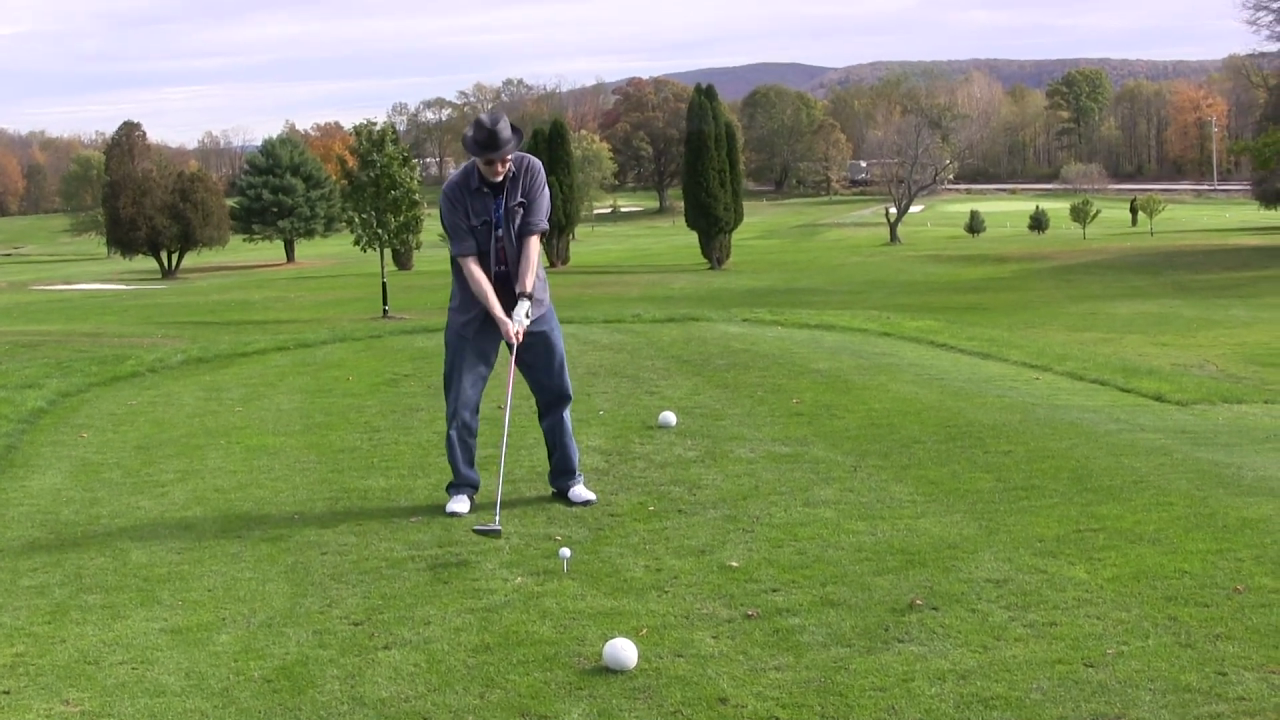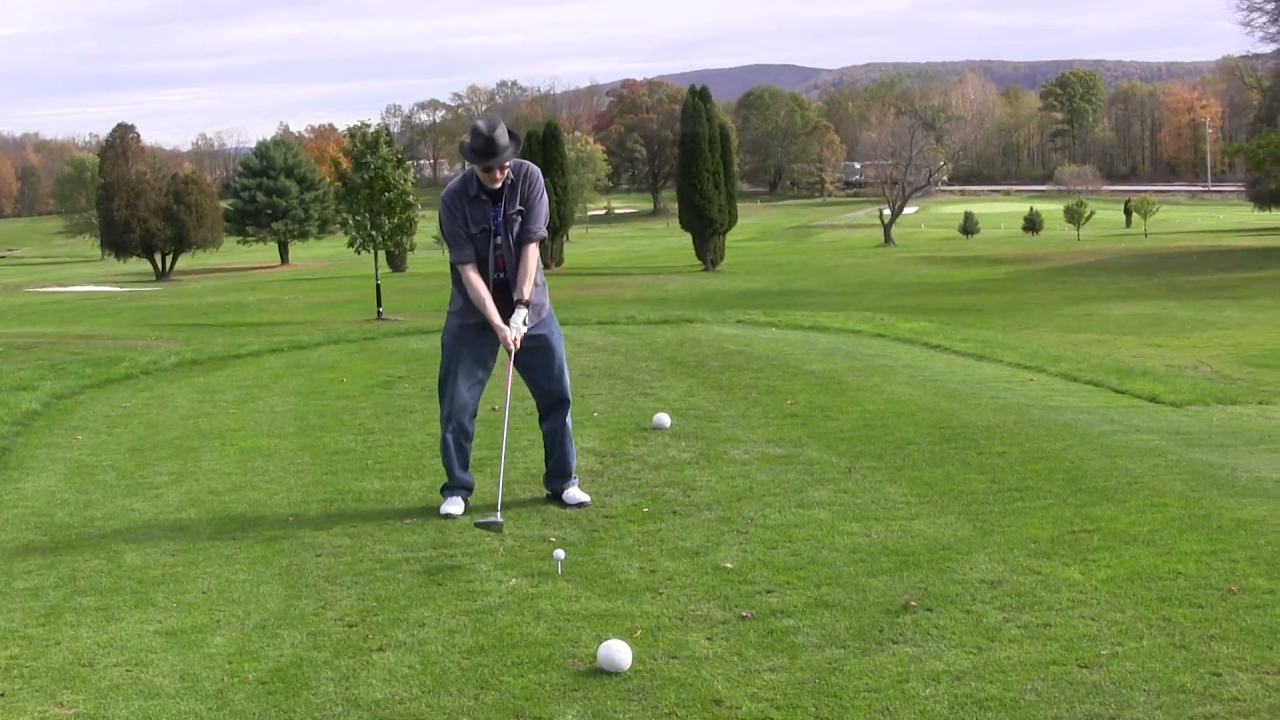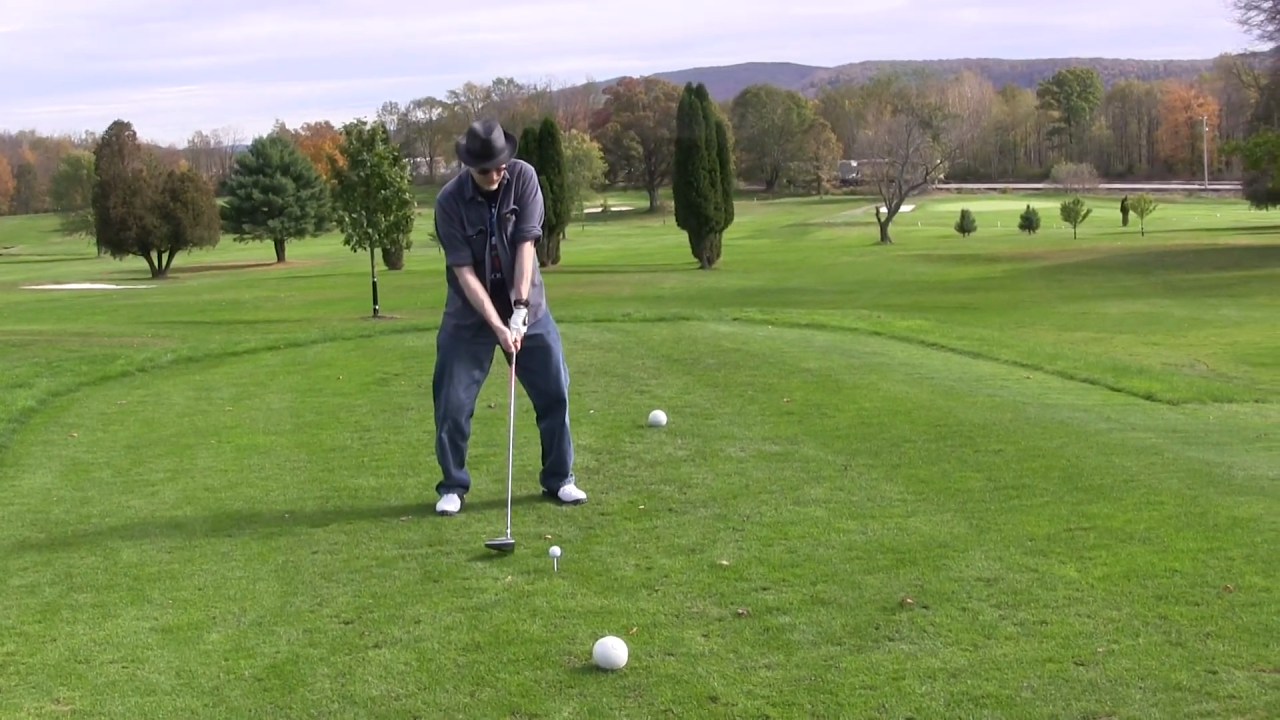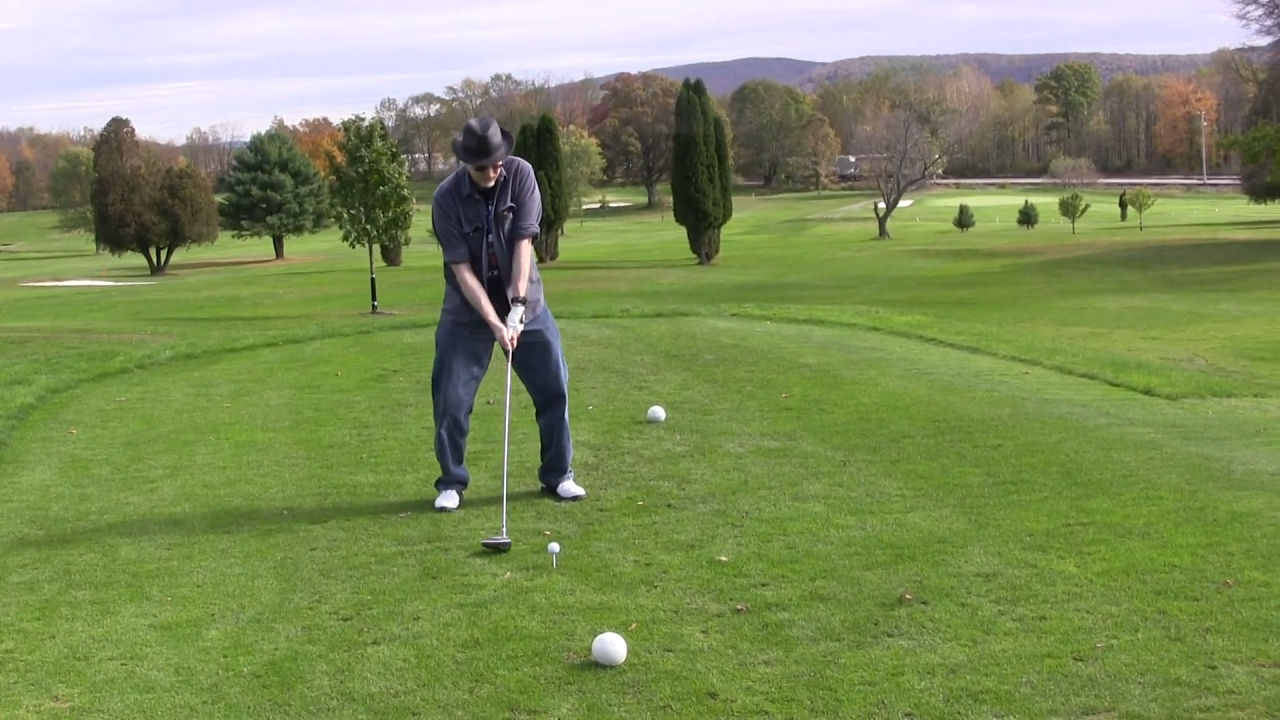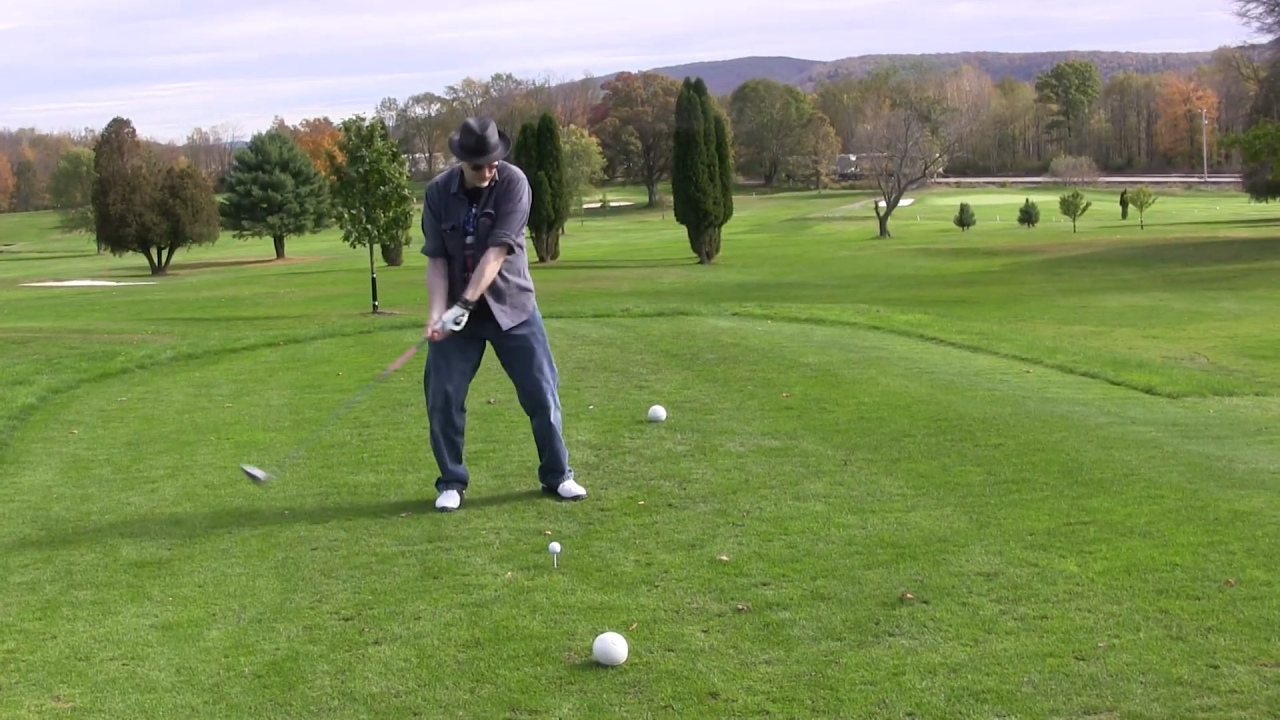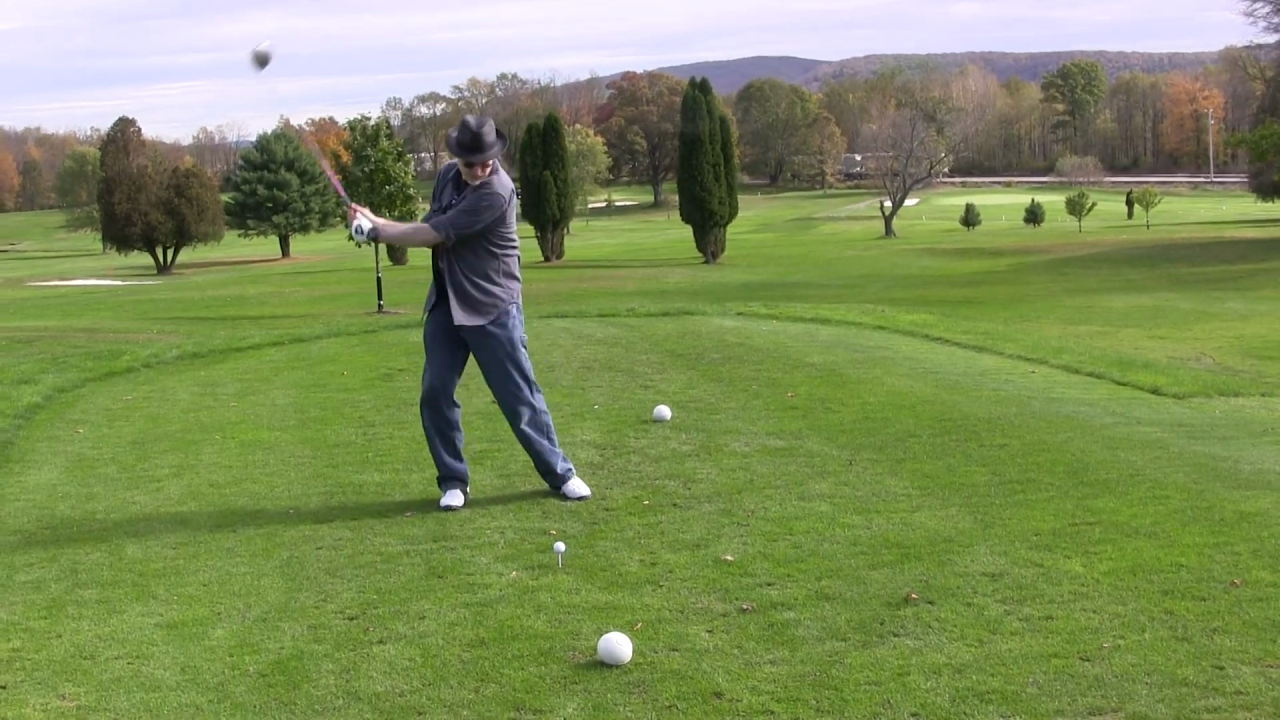
dt=0.3s
person 1, frame 1
left shoulder: (531, 170)
right shoulder: (455, 190)
left elbow: (532, 239)
right elbow: (468, 262)
left wrist: (523, 301)
right wrist: (499, 317)
left hip: (530, 301)
right hip: (475, 308)
left knee: (556, 391)
right knee: (461, 399)
left ankle: (566, 478)
right ankle: (462, 486)
person 1, frame 2
left shoulder: (529, 177)
right shoulder: (453, 198)
left elbow: (530, 246)
right elbow: (467, 269)
left wrist: (521, 308)
right wrist: (497, 324)
left hip: (530, 306)
right hip: (473, 313)
left knee: (556, 393)
right knee: (457, 402)
left ankle: (562, 480)
right ankle: (457, 488)
person 1, frame 3
left shoulder: (524, 177)
right shoulder: (449, 200)
left elbow: (526, 244)
right elbow: (464, 271)
left wrist: (520, 307)
right wrist: (496, 325)
left hip: (527, 306)
right hip: (470, 313)
left knee: (554, 393)
right knee: (453, 403)
left ankle: (558, 478)
right ankle: (453, 485)
person 1, frame 4
left shoulder: (521, 174)
right shoulder: (446, 197)
left elbow: (523, 242)
right elbow: (460, 268)
left wrist: (517, 304)
right wrist: (492, 321)
left hip: (525, 302)
right hip: (468, 310)
left knee: (553, 389)
right knee: (452, 400)
left ankle: (557, 474)
right ankle: (452, 482)
person 1, frame 5
left shoulder: (514, 183)
right shoulder: (437, 192)
left elbow: (496, 253)
right elbow: (436, 259)
left wrist: (464, 306)
right wrist: (437, 310)
left hip: (512, 304)
right hip: (455, 307)
left knee: (541, 394)
right knee: (443, 397)
left ankle: (557, 474)
right ankle: (452, 481)
person 1, frame 6
left shoulder: (496, 191)
right shoulder: (449, 176)
left elbow: (431, 235)
right elbow: (428, 224)
left wrist: (376, 228)
right wrist: (376, 221)
left hip: (492, 308)
right hip: (446, 306)
left knee: (518, 395)
right knee: (436, 395)
left ankle: (561, 473)
right ankle: (454, 480)
